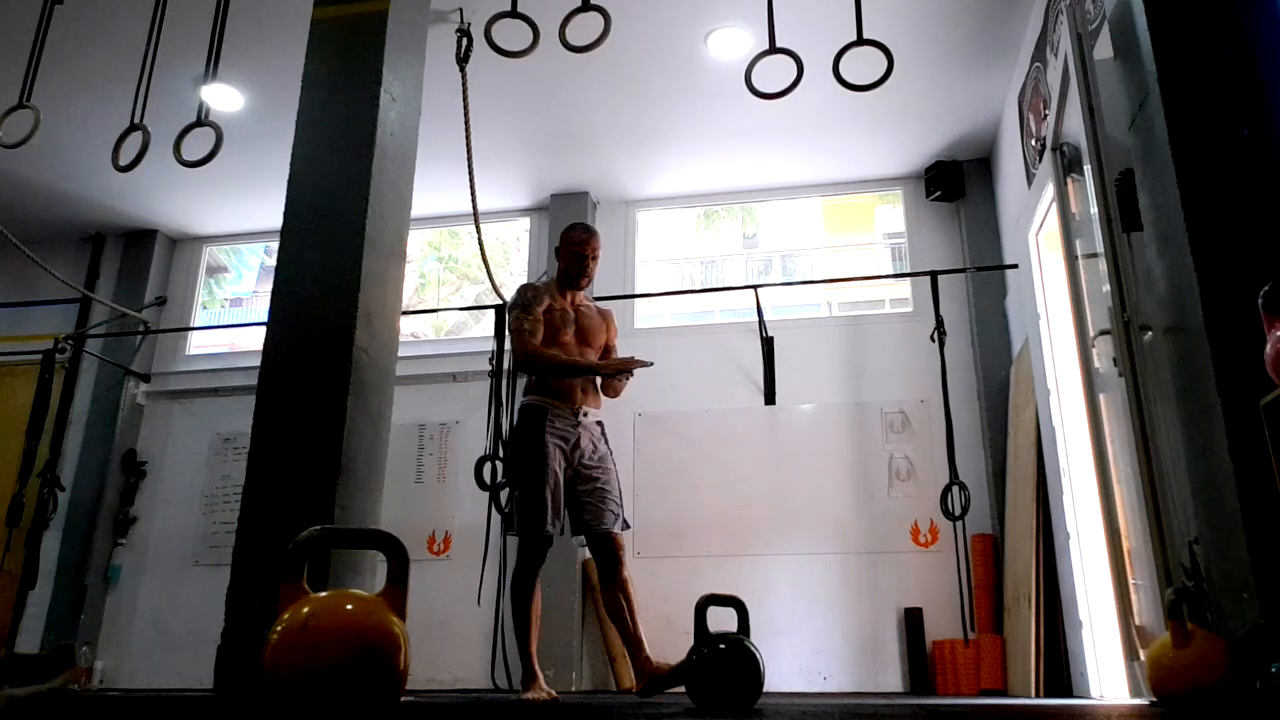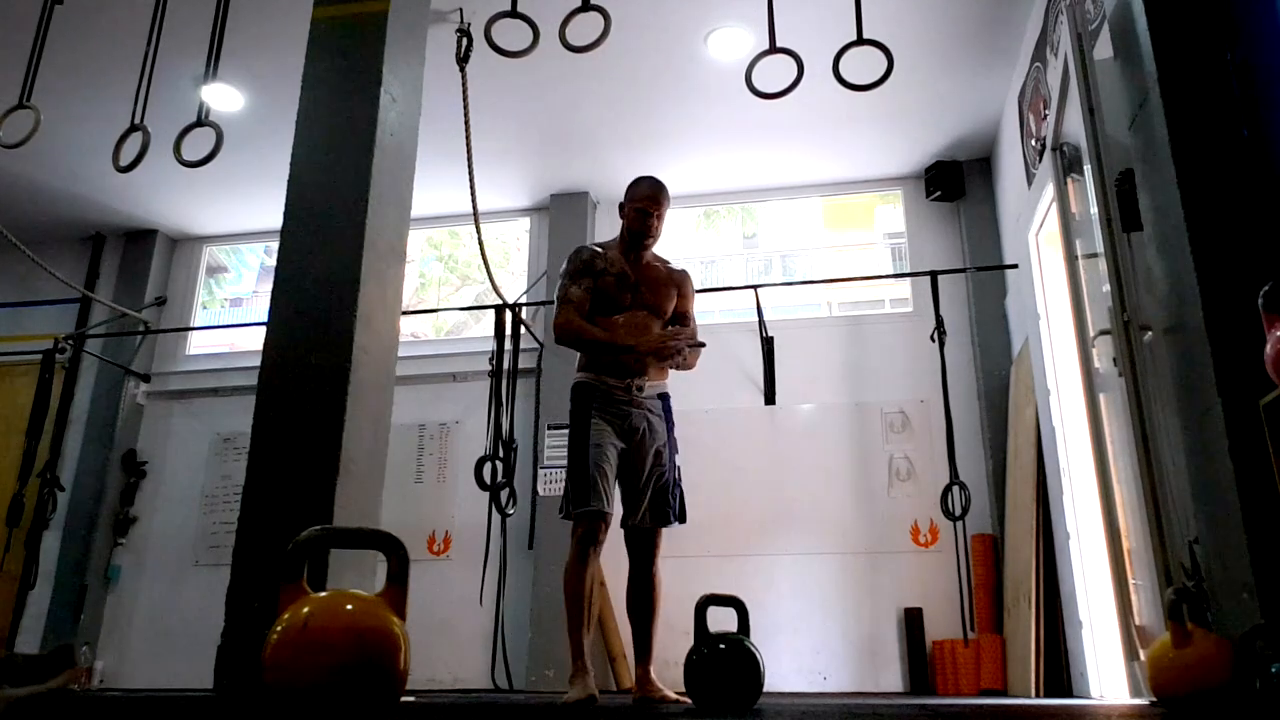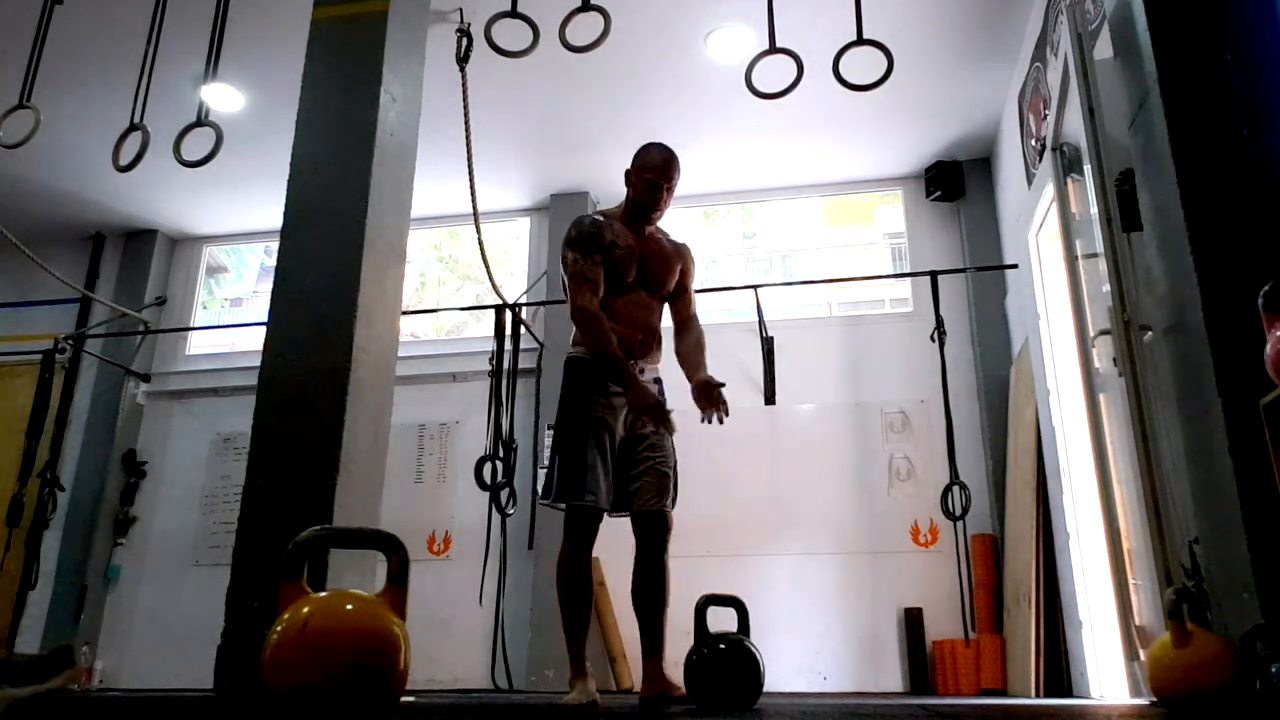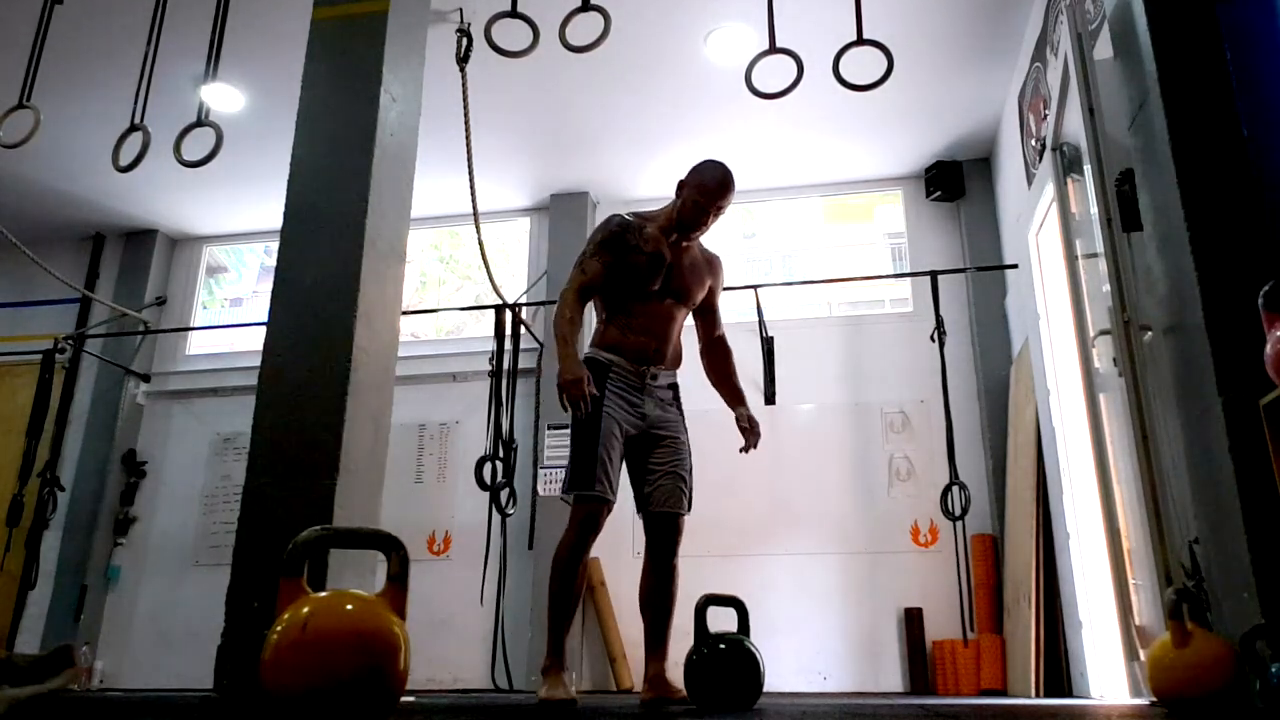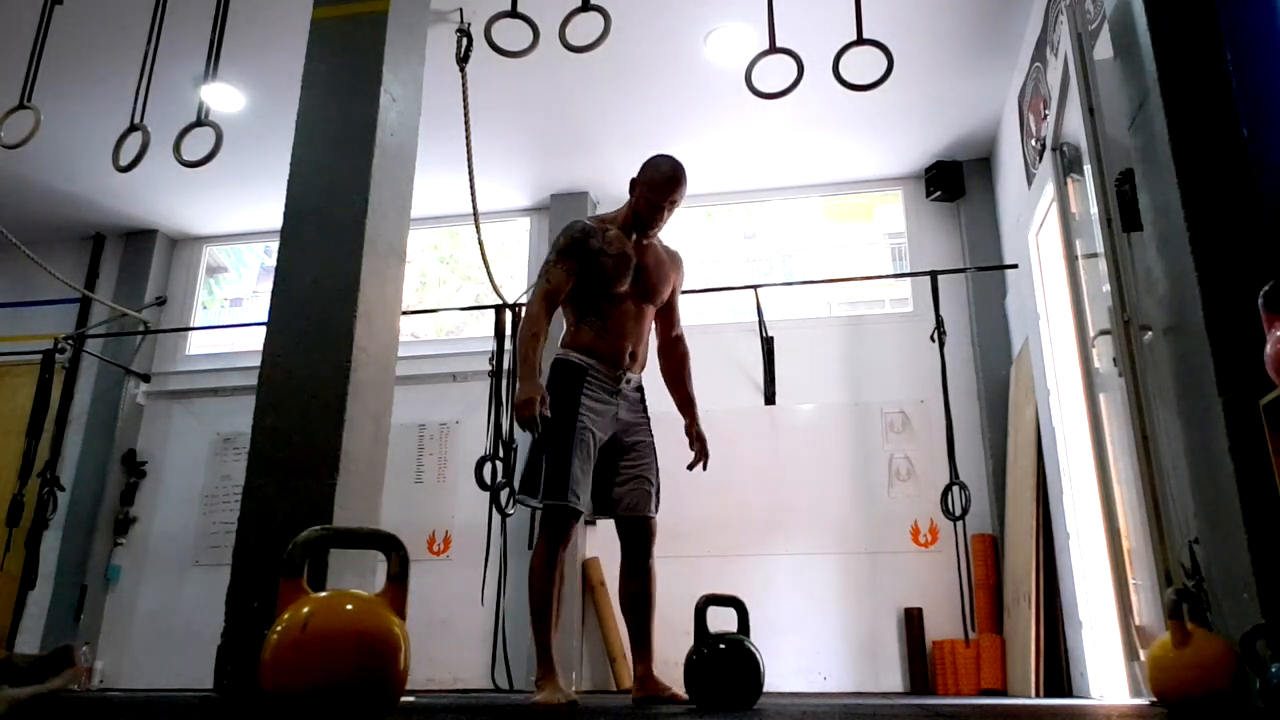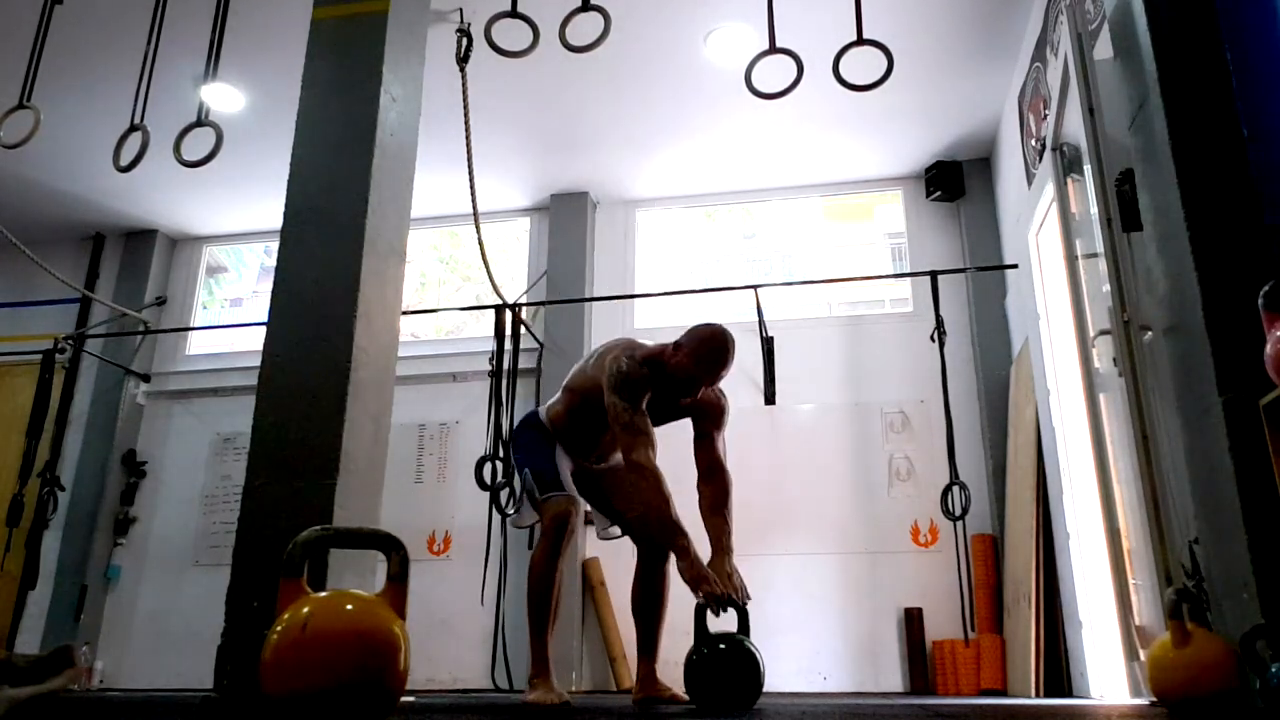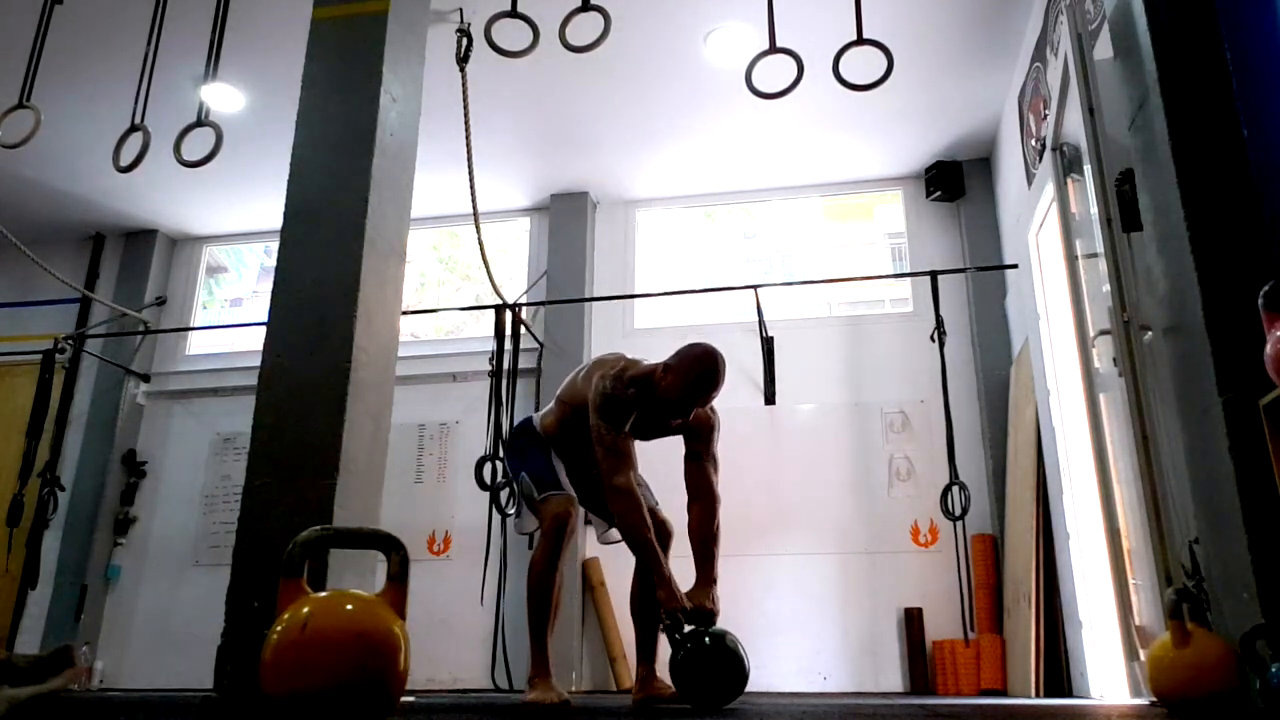
dt=0.7s
person 1, frame 1
left shoulder: (603, 317)
right shoulder: (534, 297)
right elbow: (524, 353)
left wrist: (616, 377)
right wrist: (595, 367)
left hip: (592, 428)
right hip: (545, 420)
left knee: (610, 549)
right knee: (534, 547)
left ankle: (642, 665)
right ankle: (531, 675)
person 1, frame 2
left shoulder: (676, 278)
right shoulder: (589, 261)
left elbow: (692, 351)
right elbow: (564, 327)
left wrist: (678, 349)
right wrist: (636, 347)
left hip: (653, 406)
right hip: (600, 398)
left knee: (647, 544)
right knee: (591, 528)
left ankle: (645, 675)
right ankle: (580, 671)
person 1, frame 3
left shoulder: (677, 252)
right shoulder: (591, 232)
left elbow: (687, 322)
right elbow: (586, 310)
left wrist: (698, 376)
right wrist: (631, 382)
left hip: (650, 390)
right hip: (595, 379)
left knee: (656, 527)
right knee: (583, 522)
left ankle: (654, 673)
right ankle: (579, 674)
person 1, frame 4
left shoulder: (708, 265)
right shoulder: (623, 231)
left elbow: (712, 340)
right elbow: (573, 295)
left wrist: (739, 404)
right wrist: (569, 360)
left hip: (664, 396)
right hip: (608, 381)
left knee: (667, 532)
right knee: (588, 516)
left ankle: (656, 675)
right ankle: (553, 666)
person 1, frame 5
left shoulder: (669, 262)
right shoulder: (585, 236)
left elbow: (672, 342)
right elbow: (540, 306)
left wrist: (690, 416)
right wrist: (529, 377)
left hip: (632, 398)
right hip: (579, 383)
left knee: (641, 535)
right knee: (559, 524)
left ankle: (644, 674)
right ankle: (546, 675)
person 1, frame 6
left shoulder: (710, 402)
right shoulder: (630, 366)
left elbow: (714, 476)
right elbow: (642, 465)
left wrist: (724, 558)
right wrist: (689, 558)
left hip: (601, 454)
right hip: (543, 437)
left knee: (657, 534)
right knee: (562, 516)
left ankle: (646, 677)
right ankle: (540, 676)
person 1, frame 7
left shoulder: (701, 420)
right shoulder: (617, 385)
left elbow: (704, 499)
right elbow: (619, 487)
left wrist: (707, 584)
right wrist: (664, 583)
left hip: (595, 459)
right hip: (540, 443)
left knee: (659, 531)
right knee: (561, 516)
left ankle: (646, 677)
right ankle: (539, 674)
